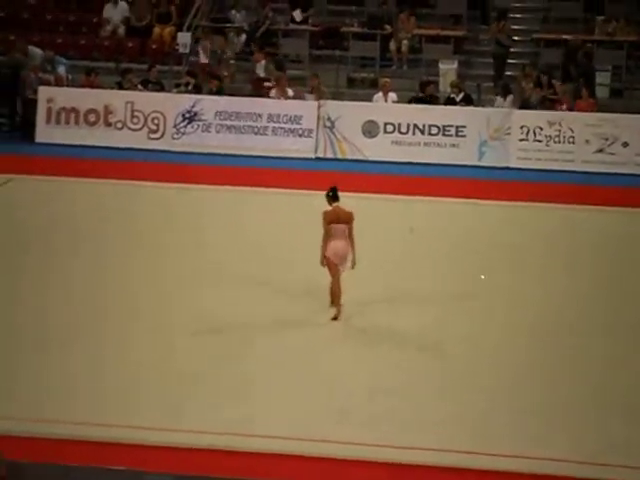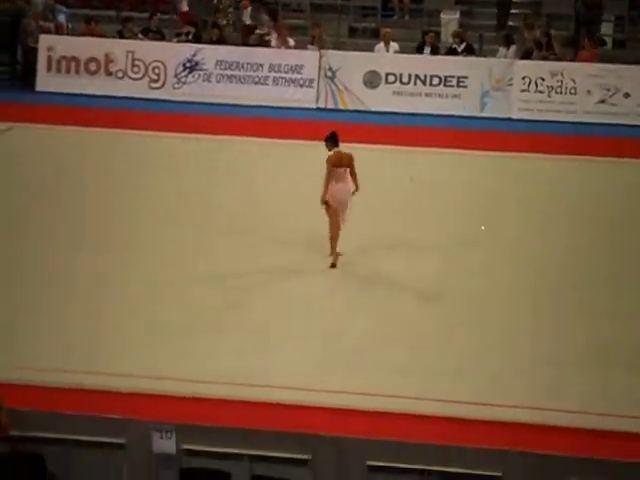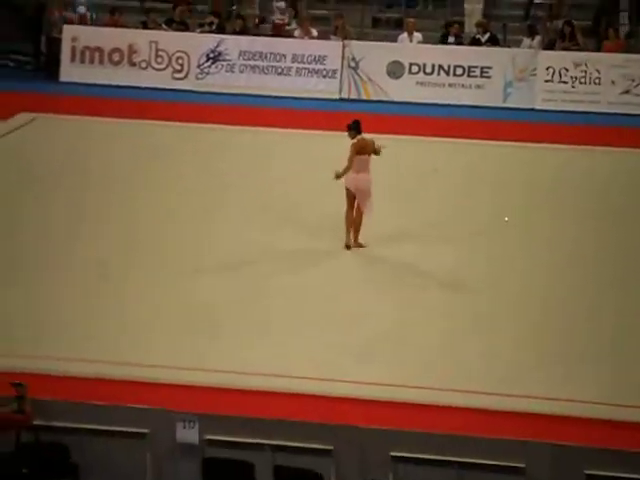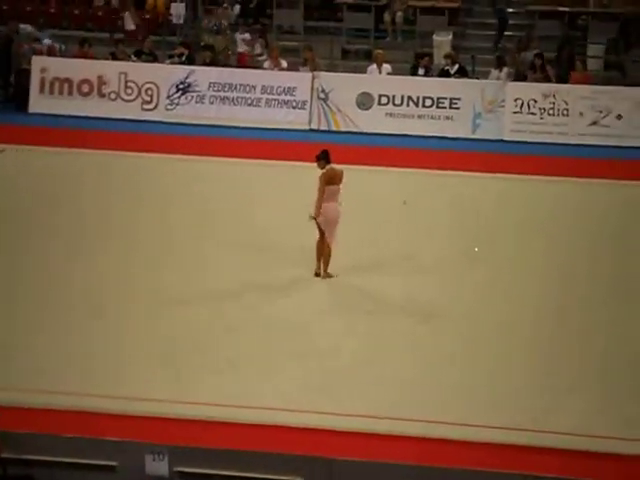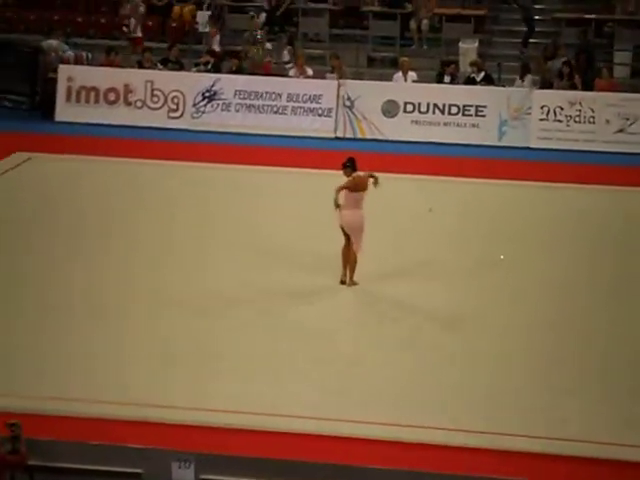
dt=0.3s
person 1, frame 1
left shoulder: (326, 214)
right shoulder: (349, 214)
left elbow: (326, 235)
right elbow: (350, 236)
left wrist: (322, 254)
right wrist: (354, 255)
left hip: (331, 247)
right hip: (343, 247)
left knee: (335, 279)
right knee: (335, 276)
left ankle: (338, 309)
right ankle: (334, 301)
person 1, frame 2
left shoulder: (331, 158)
right shoulder: (349, 156)
left elbow: (328, 177)
right elbow: (353, 174)
left wrist: (324, 194)
right wrist: (356, 187)
left hip: (332, 191)
right hip: (344, 190)
left knee: (333, 223)
right knee: (337, 223)
left ankle: (334, 254)
right ankle: (333, 250)
person 1, frame 3
left shoulder: (355, 145)
right shoulder: (371, 142)
left elbow: (350, 164)
left wrist: (341, 174)
right wrist: (378, 150)
left hip: (352, 178)
right hip: (365, 179)
left knee: (349, 208)
right knee: (359, 210)
left ankle: (348, 238)
right ankle: (355, 240)
person 1, frame 4
left shoulder: (324, 175)
right shoulder: (340, 172)
left elbow: (321, 195)
left wrist: (317, 211)
left hip: (323, 208)
right hip: (333, 208)
left knee: (321, 236)
right knee: (328, 241)
left ankle: (318, 267)
right ankle: (325, 271)
person 1, frame 5
left shoulder: (351, 182)
right shoulder: (365, 178)
left elbow: (339, 188)
left wrist: (336, 199)
right wrist: (375, 178)
left hip: (345, 215)
right hip: (356, 216)
left knee: (347, 243)
right knee: (354, 248)
left ankle: (344, 274)
right ankle: (350, 279)
